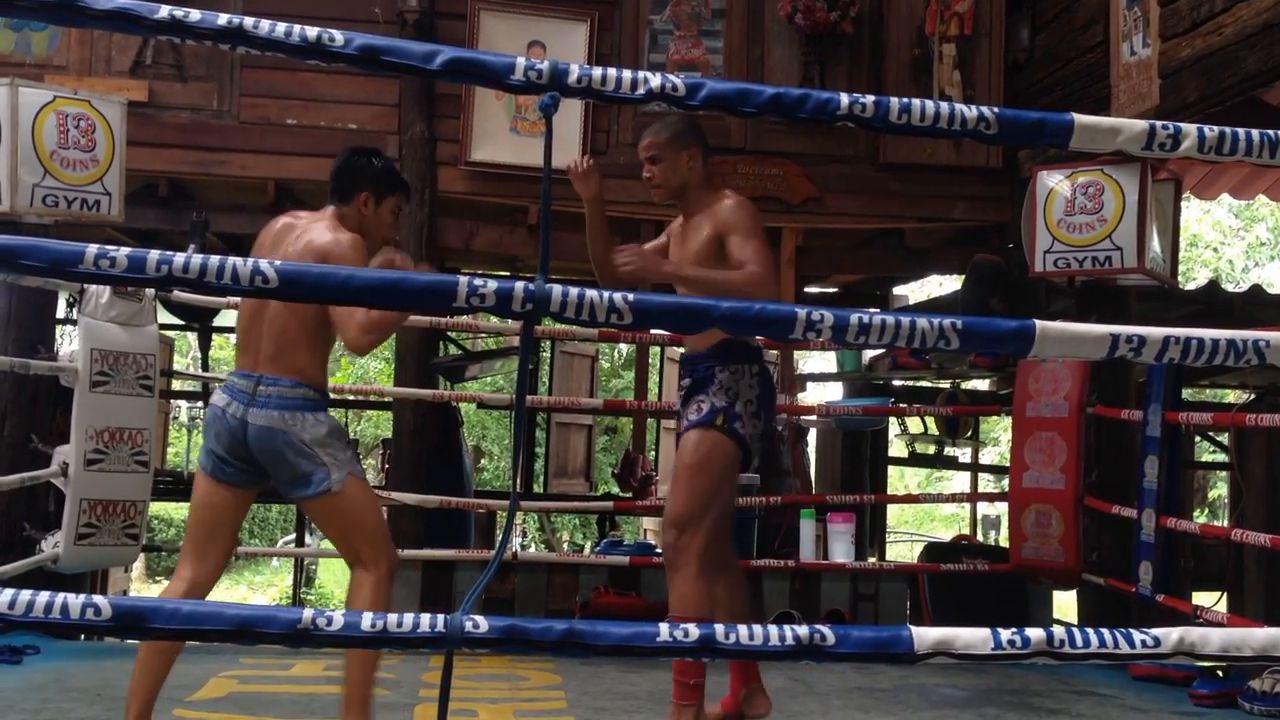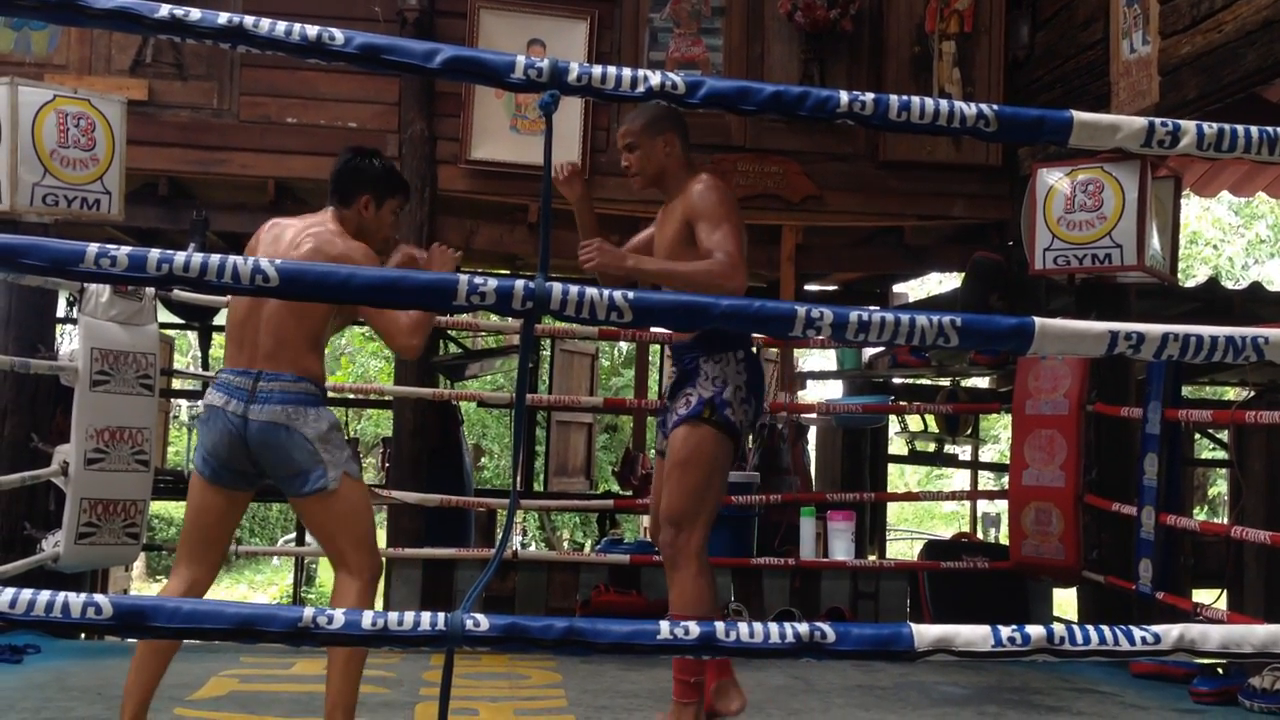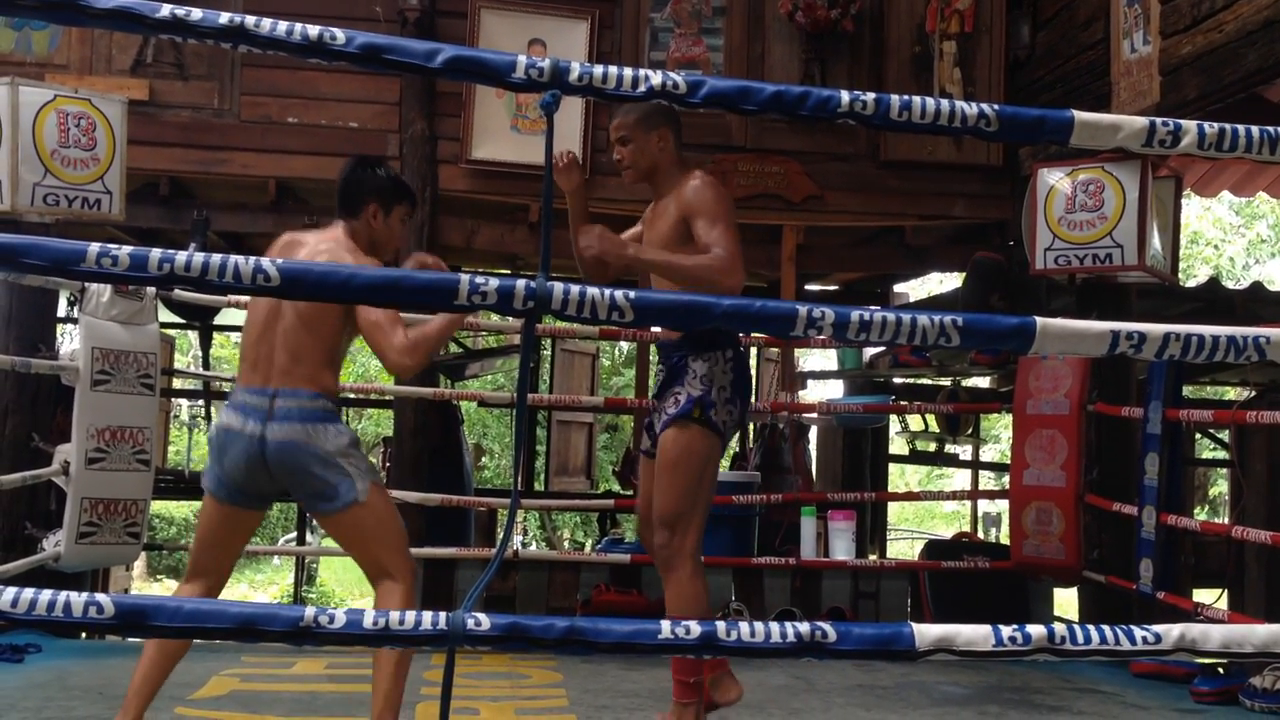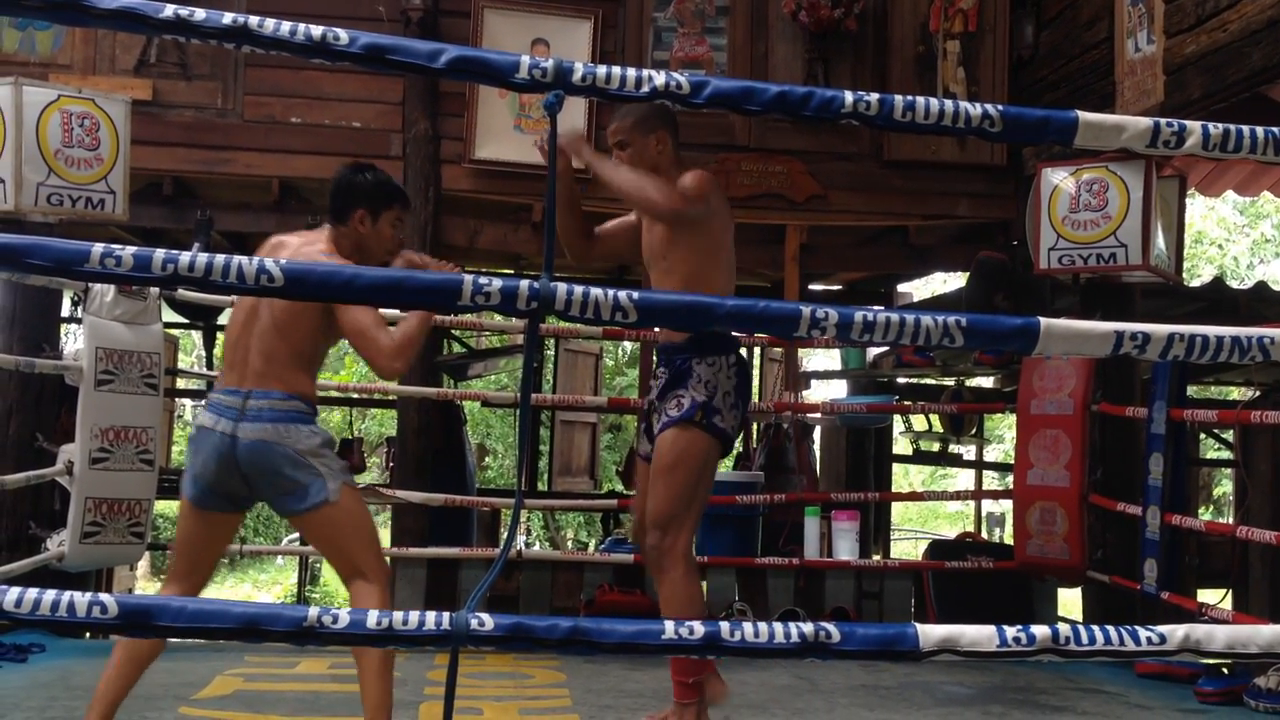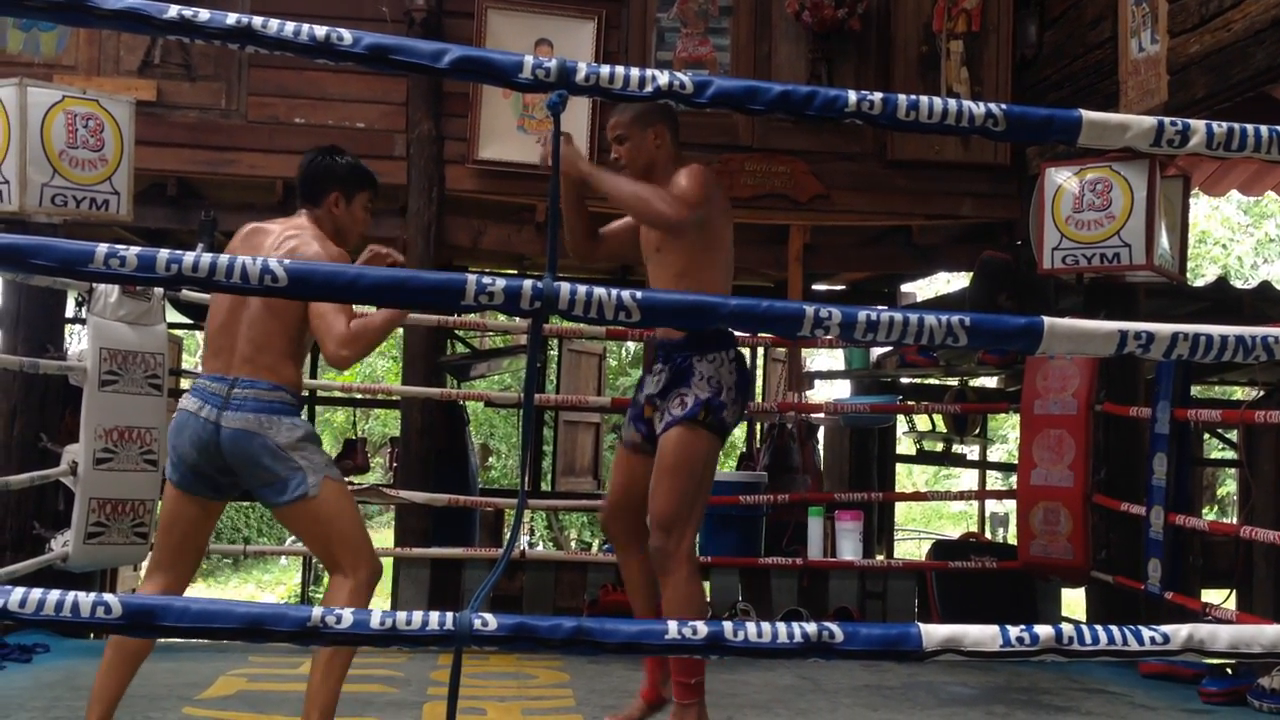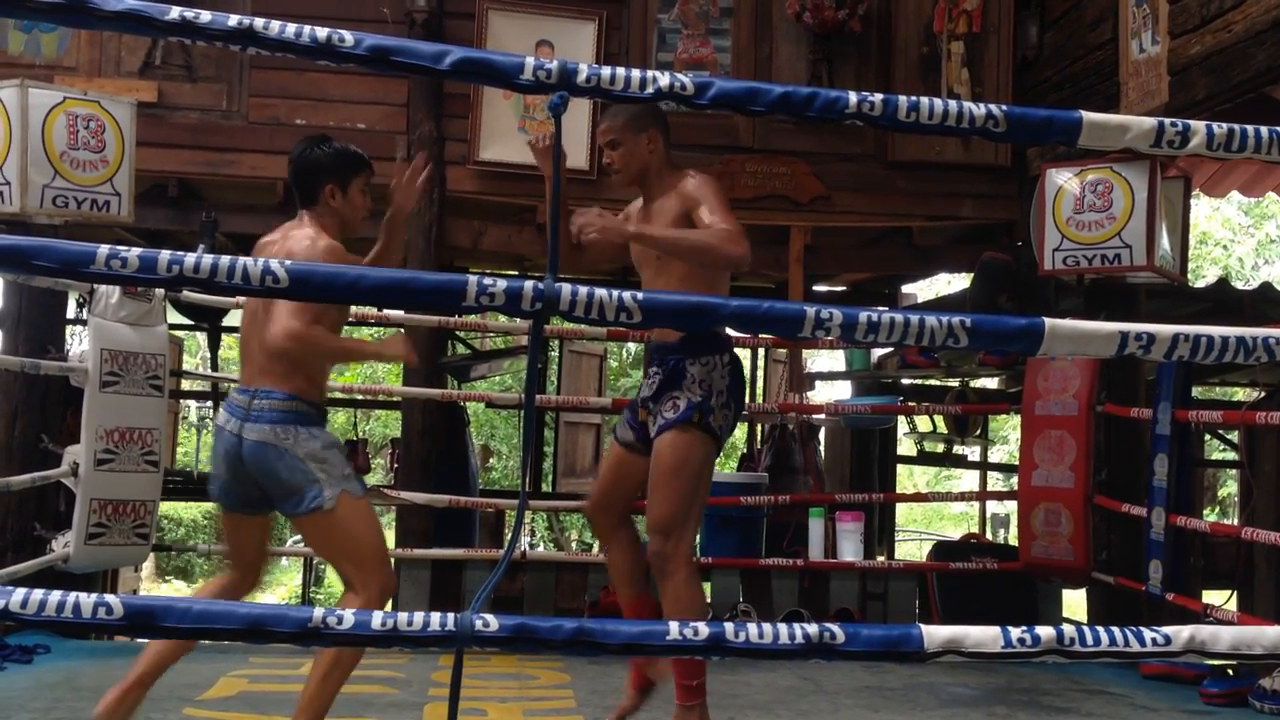
dt=0.2s
person 1, frame 1
left shoulder: (731, 211)
right shoulder: (679, 228)
left elbow: (765, 288)
right elbow: (615, 280)
left wrist: (669, 273)
right wrist: (593, 205)
left hip: (731, 383)
right hip: (702, 387)
left knee: (683, 544)
right knee: (713, 548)
person 1, frame 2
left shoulder: (706, 193)
right shoulder: (669, 211)
left elbow: (731, 278)
right elbow: (611, 275)
left wrist: (635, 263)
right wrist: (580, 205)
left hip: (718, 372)
right hip: (692, 375)
left knee: (679, 541)
right knee: (670, 533)
person 1, frame 3
left shoulder: (700, 190)
right shoulder: (656, 211)
left elbow: (729, 276)
right elbow: (597, 273)
left wrist: (632, 254)
right wrist: (576, 198)
left hip: (704, 369)
right hip: (676, 371)
left knee: (673, 543)
right knee: (657, 536)
person 1, frame 4
left shoulder: (697, 188)
right shoulder: (647, 220)
left elbow: (665, 205)
right elbow: (582, 250)
left wrist: (592, 158)
right wrist: (565, 174)
left hip: (705, 372)
right hip: (671, 374)
left knee: (666, 543)
right knee: (650, 537)
person 1, frame 5
left shoulder: (695, 182)
right shoulder: (648, 215)
left elbow: (673, 217)
right elbow: (585, 248)
left wrist: (592, 170)
right wrist: (570, 177)
left hip: (704, 369)
right hip: (665, 372)
left knee: (668, 544)
right knee: (620, 522)
person 1, frame 6
left shoulder: (695, 189)
right shoulder: (639, 211)
left elbow: (736, 252)
right elbow: (572, 257)
left wrist: (628, 230)
right wrist: (553, 180)
left hip: (699, 373)
right hip: (659, 375)
left knee: (668, 547)
right knee: (603, 509)
right ankle: (648, 667)
person 2, frame 1
left shoulder: (280, 227)
right shoulder: (343, 244)
right elbow: (358, 337)
left wrist: (373, 272)
left hip: (233, 404)
right hip: (293, 415)
left knee: (192, 576)
right knee: (375, 563)
person 2, frame 2
left shoulder: (271, 230)
right shoulder: (350, 251)
right elbow: (407, 341)
left wrist: (388, 270)
right wrist: (436, 276)
left hip: (225, 402)
right hip: (293, 411)
left knee: (189, 575)
right knee: (359, 568)
person 2, frame 3
left shoulder: (285, 244)
right shoulder: (361, 268)
right elbow: (401, 357)
right wrist: (455, 310)
left hip: (241, 421)
right hip: (308, 427)
left knee: (200, 583)
right knee: (396, 576)
person 2, frame 4
left shoulder: (274, 245)
right shoulder: (340, 273)
right elbow: (391, 360)
left wrist: (393, 274)
left hip: (217, 422)
right hip: (282, 429)
left knee: (178, 587)
right knee: (370, 579)
person 2, frame 5
left shoulder: (248, 235)
right shoulder: (324, 252)
right elbow: (339, 347)
left wrist: (361, 269)
right wrist: (404, 302)
left hip: (200, 410)
right hip: (267, 420)
left knee: (164, 580)
right knee: (356, 570)
person 2, frame 6
left shoulder: (274, 242)
right shoulder: (322, 248)
right elbow: (284, 339)
left wrist: (398, 219)
right wrist: (374, 349)
left hip: (237, 423)
right hip: (288, 430)
left knee: (238, 578)
right knee: (372, 583)
